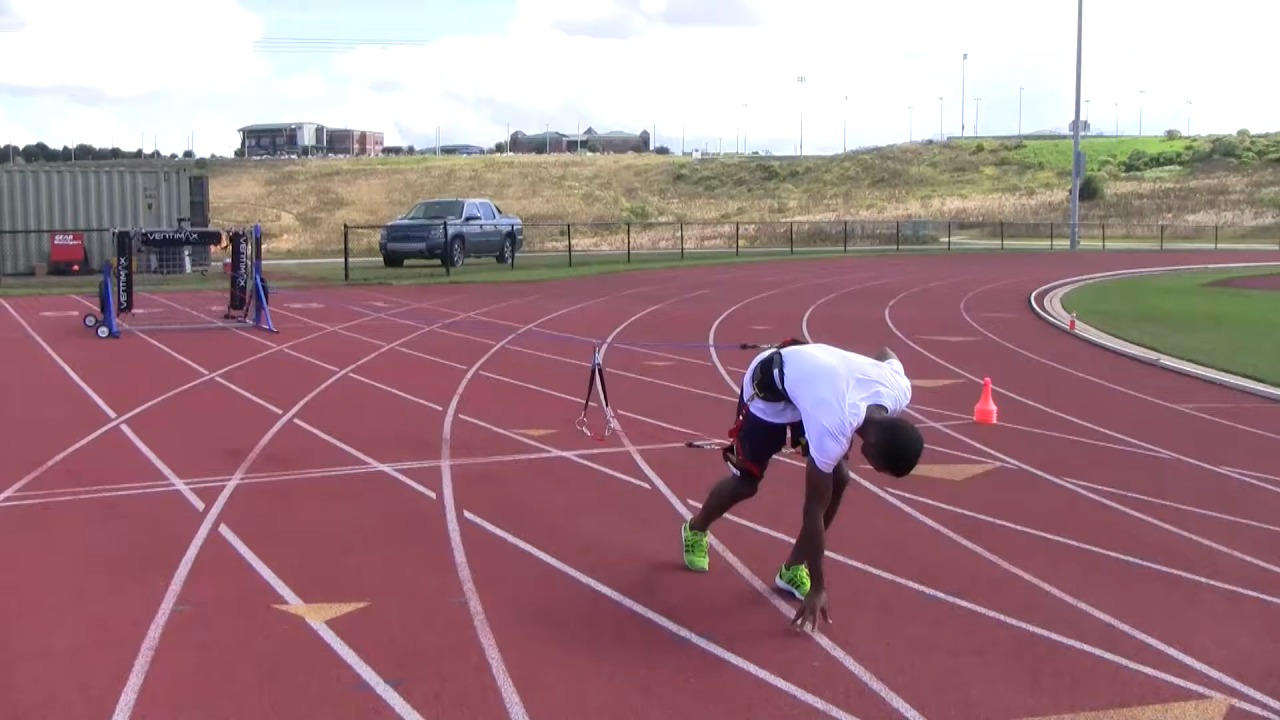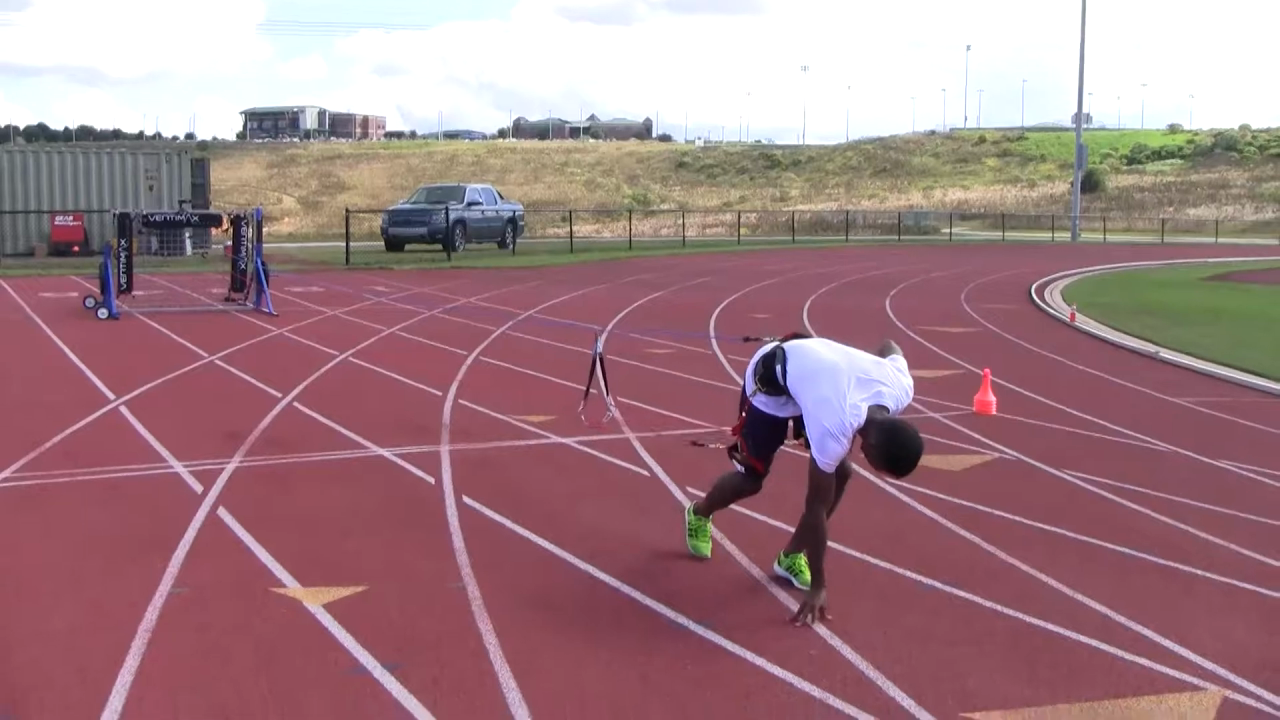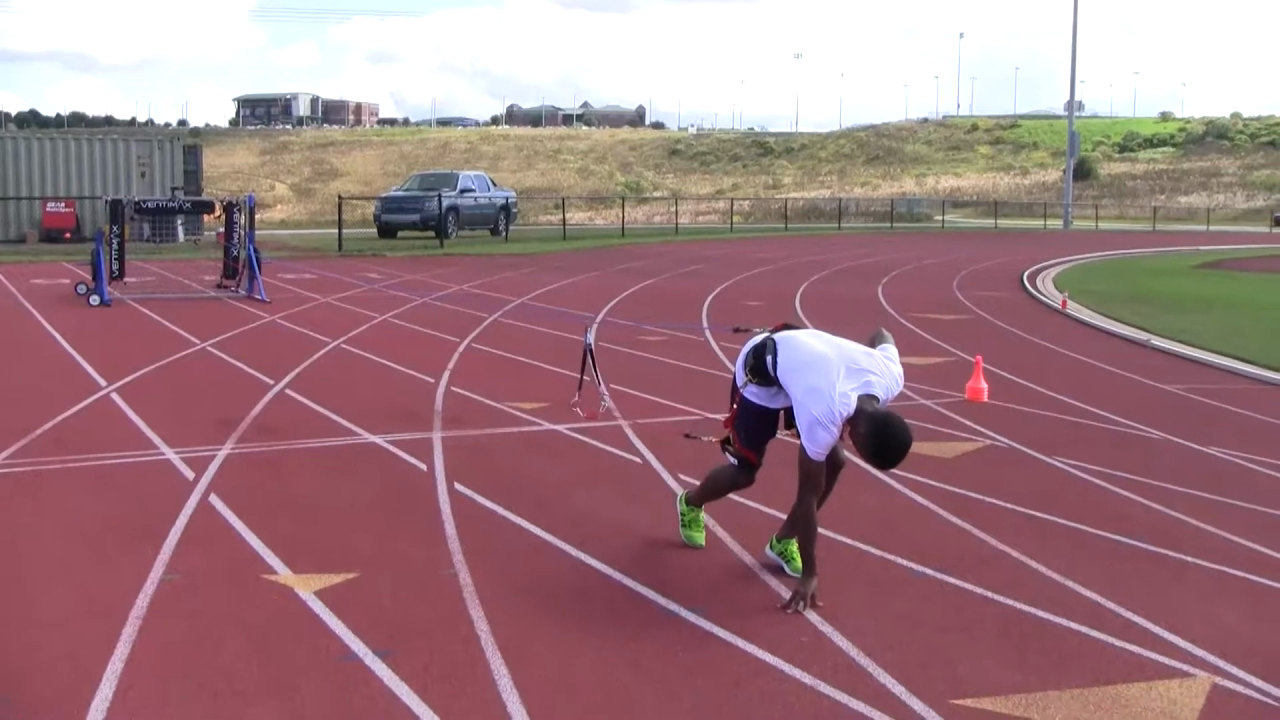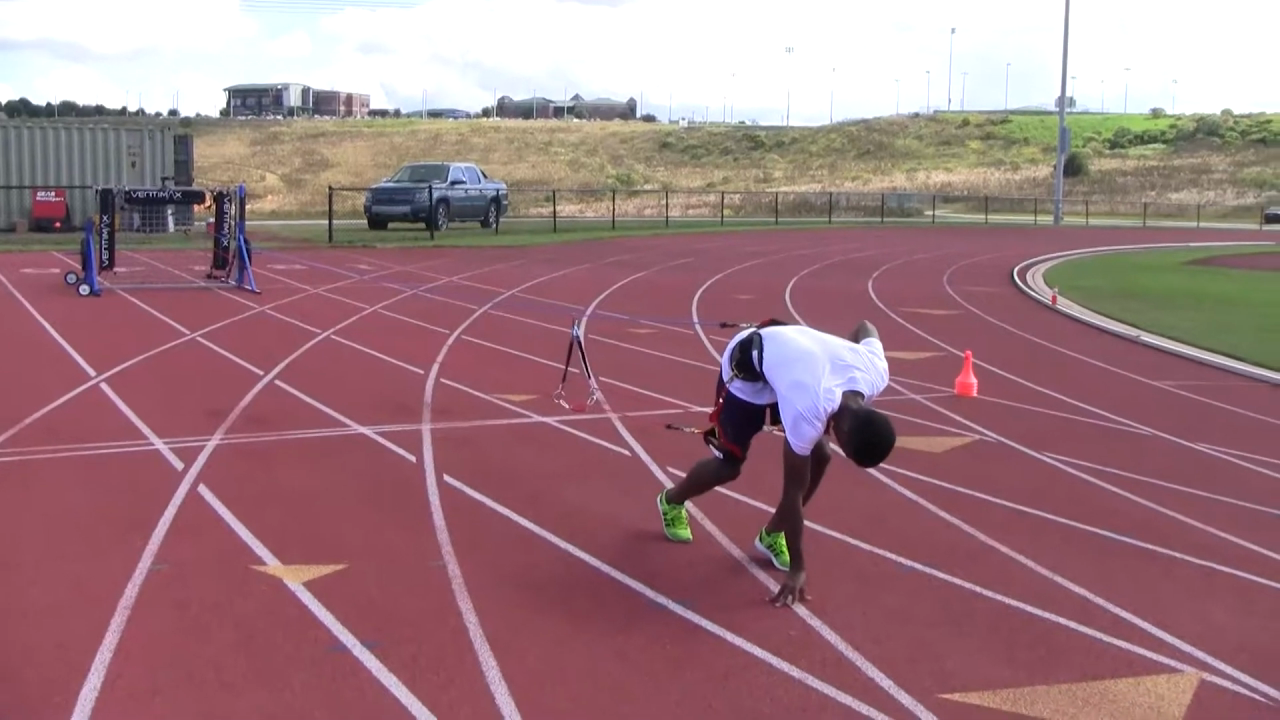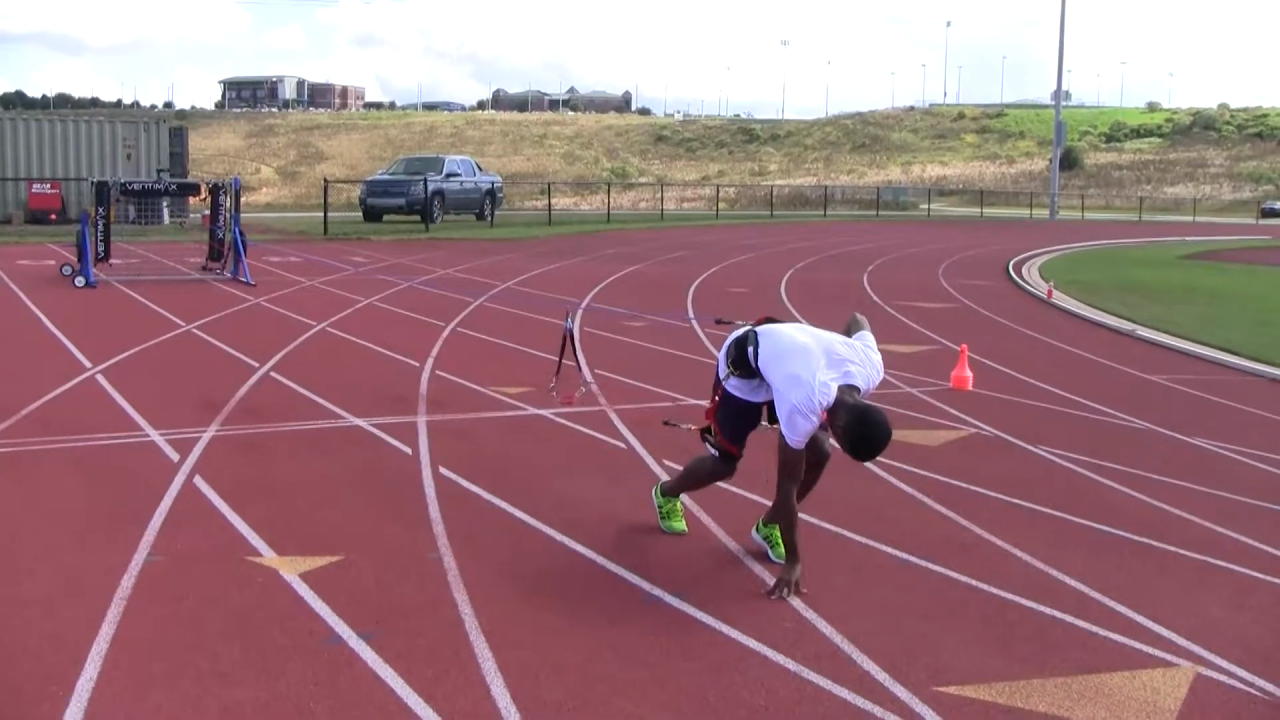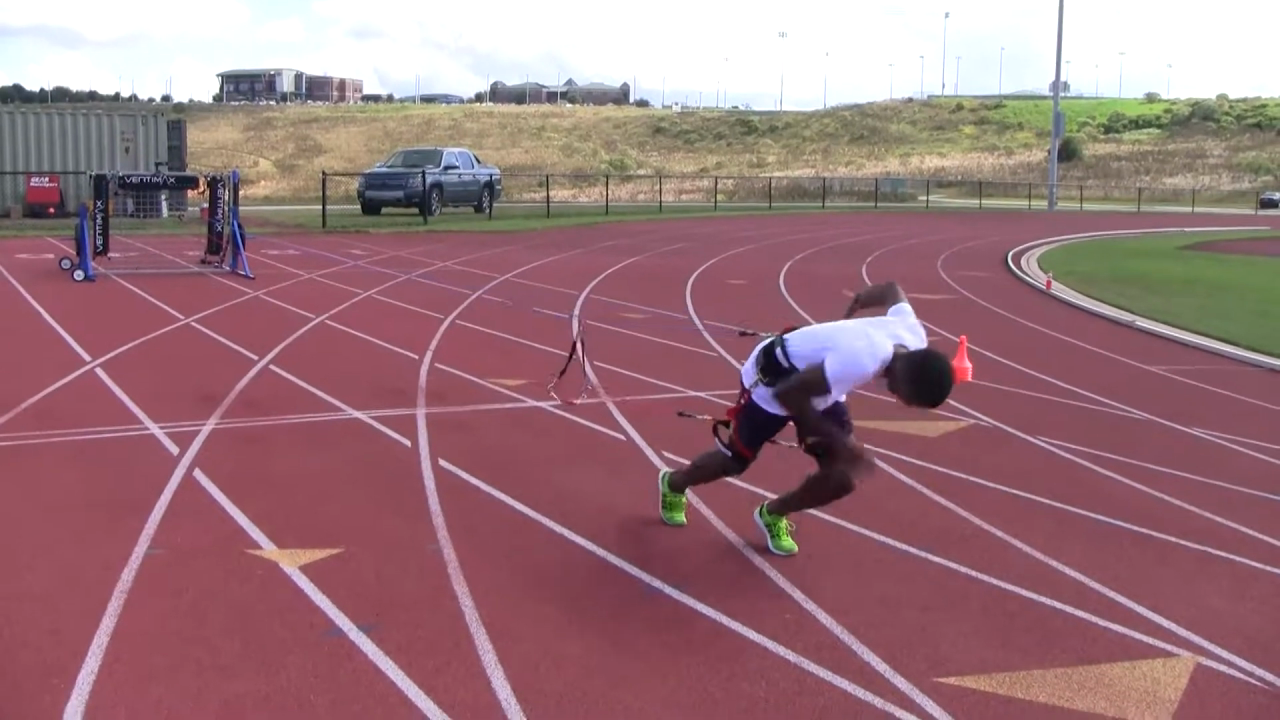
dt=0.2s
person 1, frame 1
left shoulder: (899, 389)
right shoulder: (833, 430)
left elbow: (886, 354)
right elbow: (814, 510)
right wrist: (818, 588)
left hip: (811, 371)
right hip: (769, 385)
left knee: (838, 478)
right knee: (746, 482)
left ankle: (794, 568)
right ankle: (696, 530)
person 1, frame 2
left shoulder: (902, 388)
right shoulder: (835, 429)
left elbow: (890, 348)
right elbow: (817, 508)
right wrist: (818, 586)
left hip: (811, 363)
right hip: (770, 378)
left knee: (841, 472)
right knee: (751, 478)
left ankle: (792, 555)
right ankle: (699, 515)
person 1, frame 3
left shoulder: (892, 377)
right shoulder: (824, 418)
left elbow: (882, 336)
right elbow: (808, 497)
right wrist: (809, 574)
left hip: (803, 354)
right hip: (761, 369)
left knee: (834, 461)
right knee: (744, 471)
left ankle: (784, 541)
right ankle: (690, 504)
person 1, frame 4
left shoulder: (876, 373)
right shoulder: (809, 414)
left elbow: (866, 328)
right elbow: (794, 492)
right wrist: (797, 568)
left hip: (787, 346)
right hip: (748, 363)
left knee: (820, 455)
right knee: (729, 465)
left ankle: (773, 534)
right ankle: (672, 501)
person 1, frame 5
left shoulder: (870, 368)
right shoulder: (804, 409)
left elbow: (858, 320)
right elbow: (786, 484)
right wrist: (792, 561)
left hip: (783, 355)
right hip: (744, 362)
left knee: (818, 455)
right knee: (725, 461)
left ankle: (769, 527)
right ankle: (666, 495)
person 1, frame 6
left shoulder: (914, 337)
right shoulder: (863, 361)
left elbow: (892, 290)
right elbow: (785, 395)
left wrist: (852, 312)
right wrist: (836, 446)
left hip: (812, 372)
right hip: (774, 376)
left knee: (842, 480)
right knee: (736, 459)
left ankle: (773, 514)
right ankle: (674, 484)
